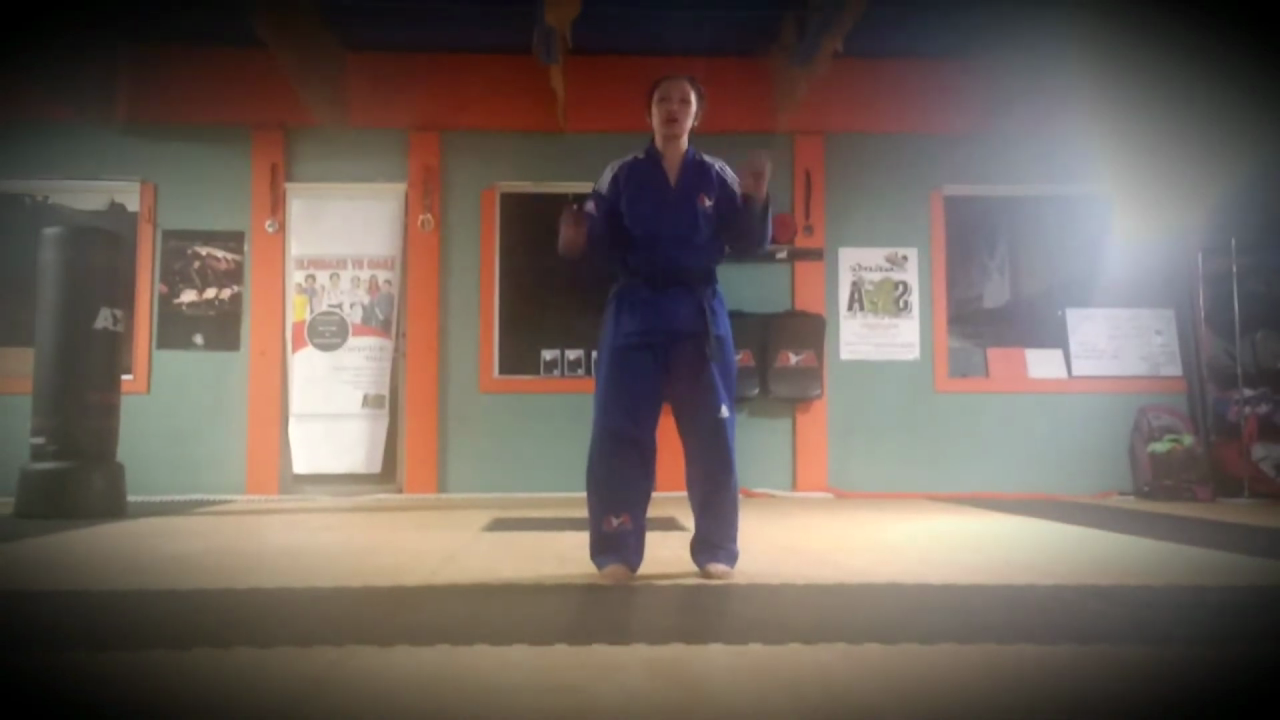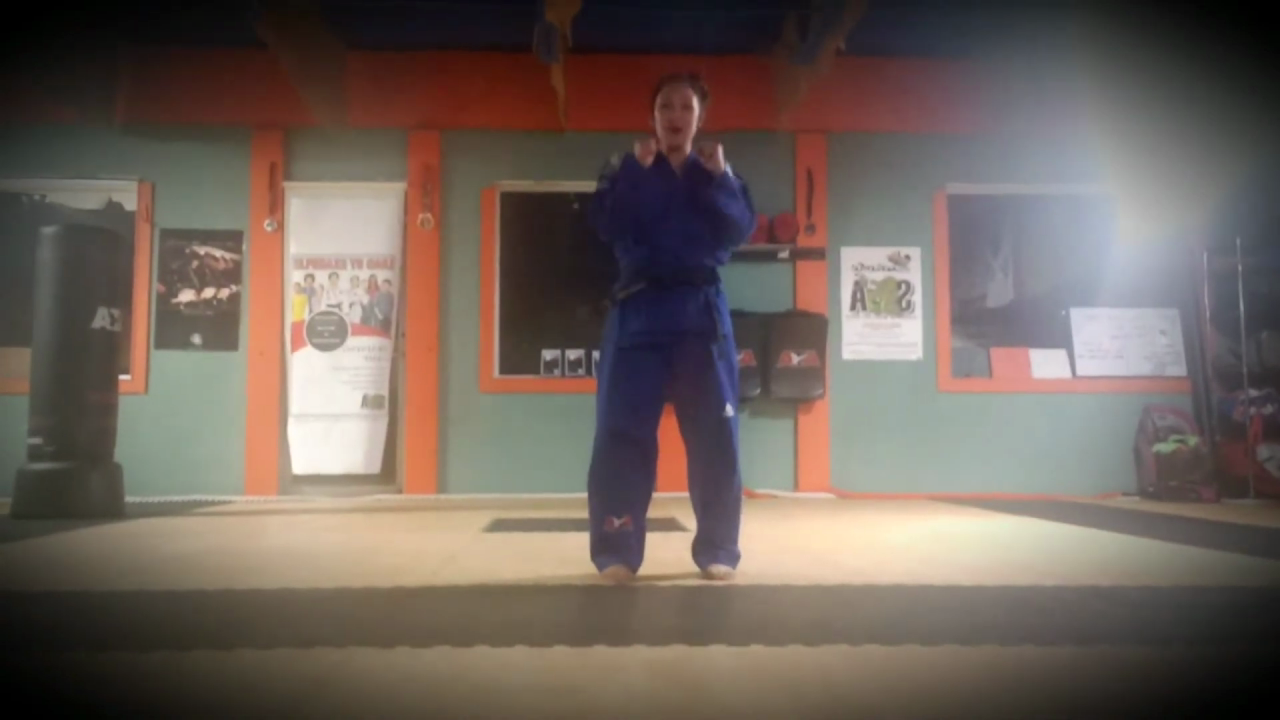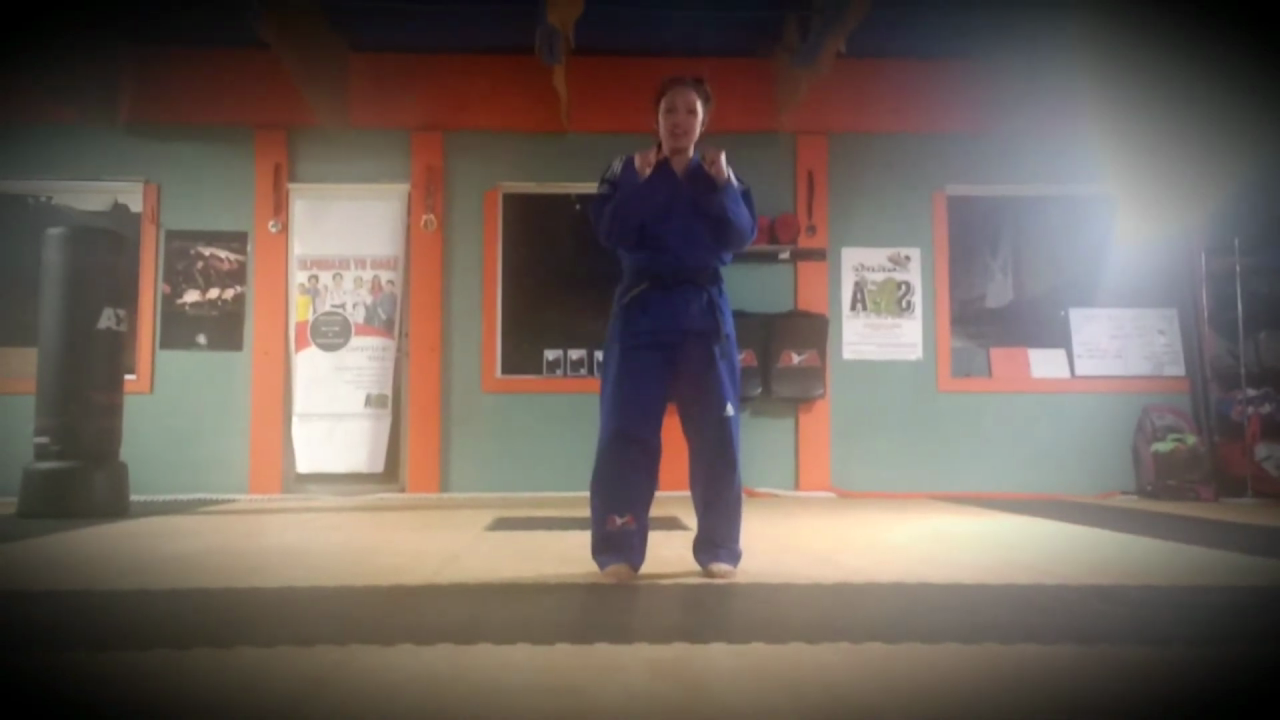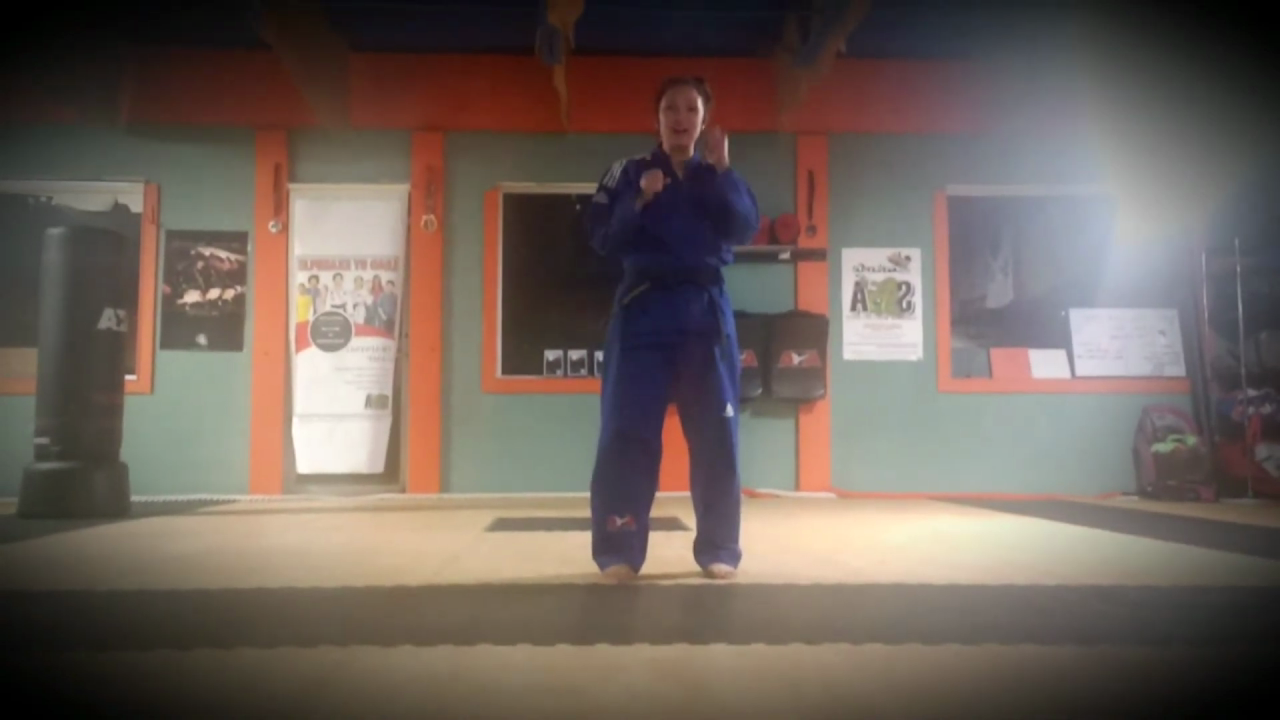
dt=0.4s
person 1, frame 1
left shoulder: (718, 175)
right shoulder: (623, 175)
left elbow: (745, 243)
right elbow: (605, 244)
left wrist: (755, 203)
right wrist: (578, 242)
left hip: (699, 311)
right hip: (636, 311)
left knee: (711, 433)
right knee: (621, 432)
left ankle: (715, 549)
right ankle: (616, 551)
person 1, frame 2
left shoulder: (717, 172)
right shoulder: (627, 168)
left elbow: (739, 231)
right elbow: (606, 225)
left wrist: (718, 177)
right wrist: (639, 170)
left hip: (702, 310)
right hip: (640, 309)
left knee: (715, 433)
right knee: (624, 431)
left ankle: (716, 550)
right ankle: (616, 551)
person 1, frame 3
left shoulder: (720, 173)
right shoulder: (626, 170)
left elbow: (742, 235)
right elbow: (608, 232)
left wrist: (721, 184)
right wrist: (638, 180)
left hip: (704, 310)
right hip: (643, 308)
left knee: (716, 432)
right knee: (627, 431)
left ankle: (718, 548)
right ankle: (618, 549)
person 1, frame 4
left shoulder: (718, 173)
right shoulder: (626, 173)
left elbow: (744, 226)
right elbow: (600, 237)
left wrist: (721, 168)
right wrist: (638, 201)
left hip: (704, 309)
right hip: (643, 309)
left knee: (715, 431)
right knee: (627, 431)
left ankle: (718, 548)
right ankle: (619, 550)
